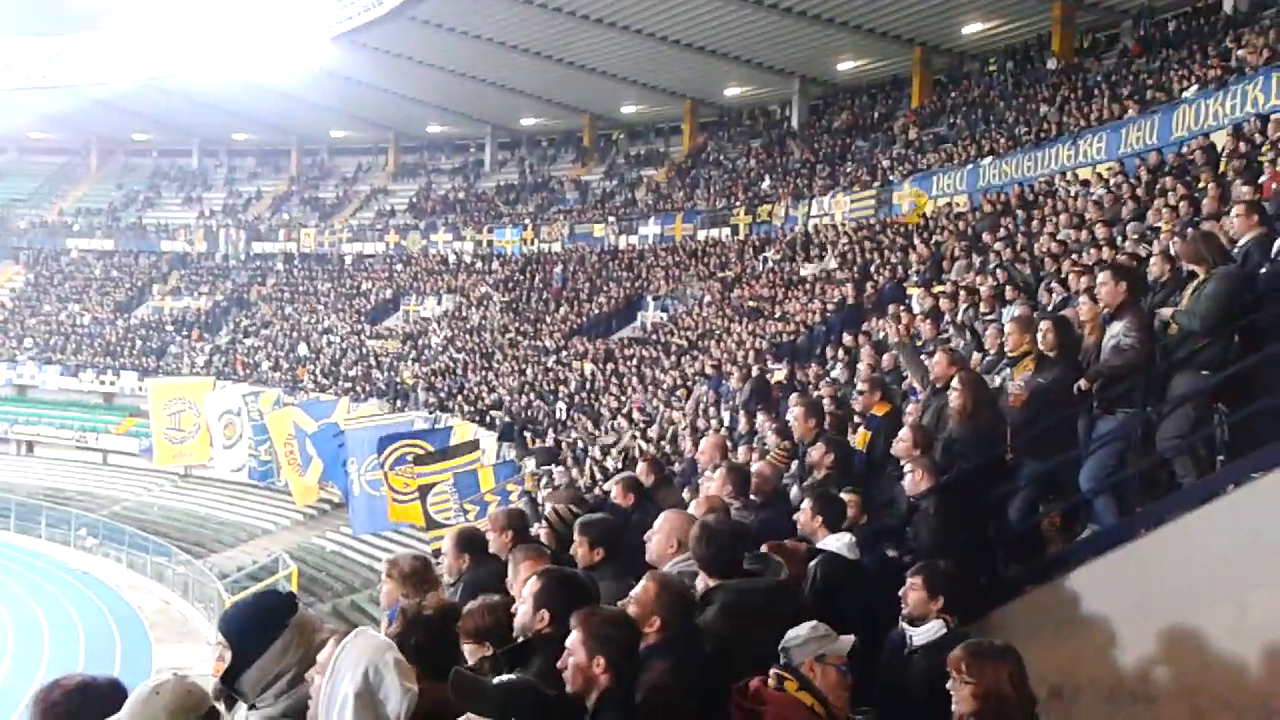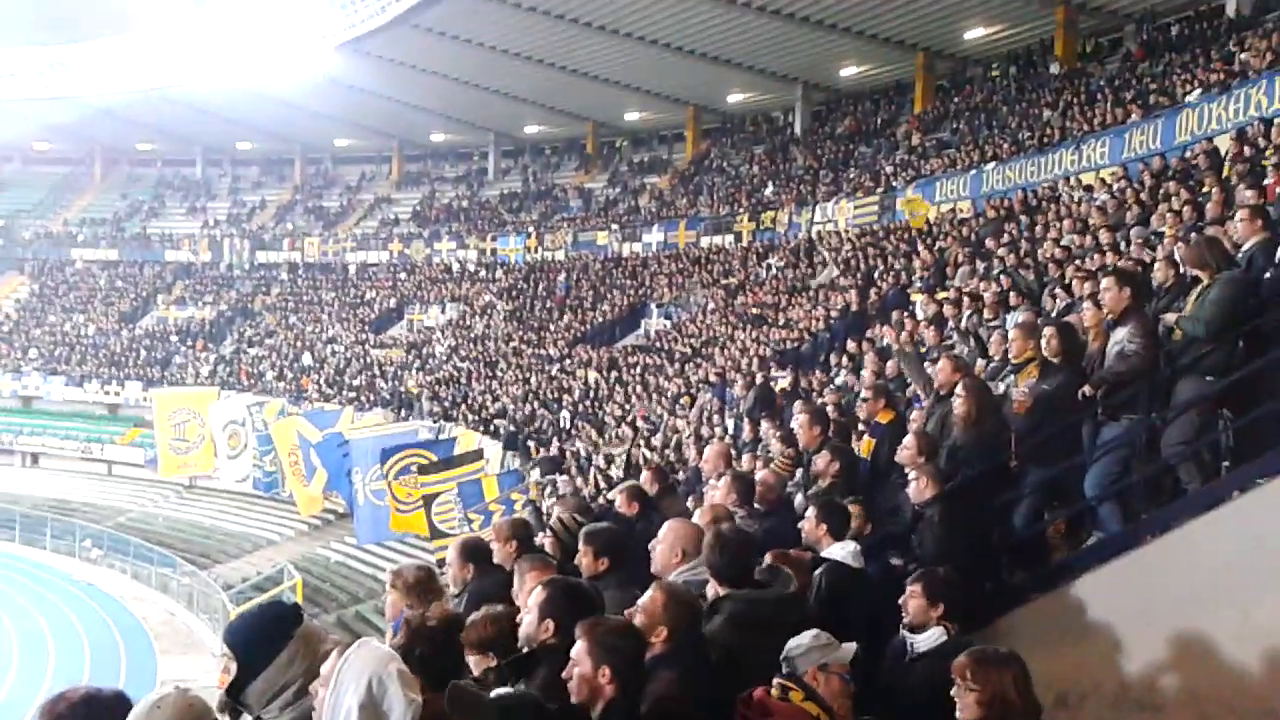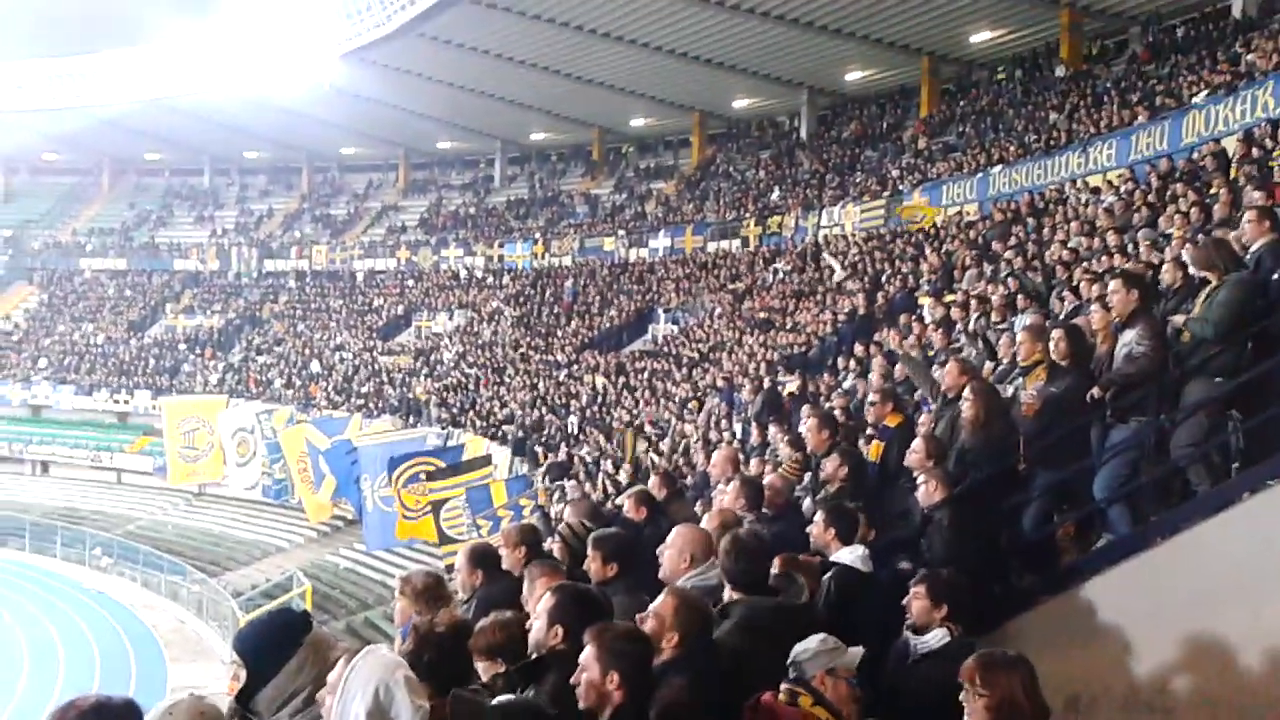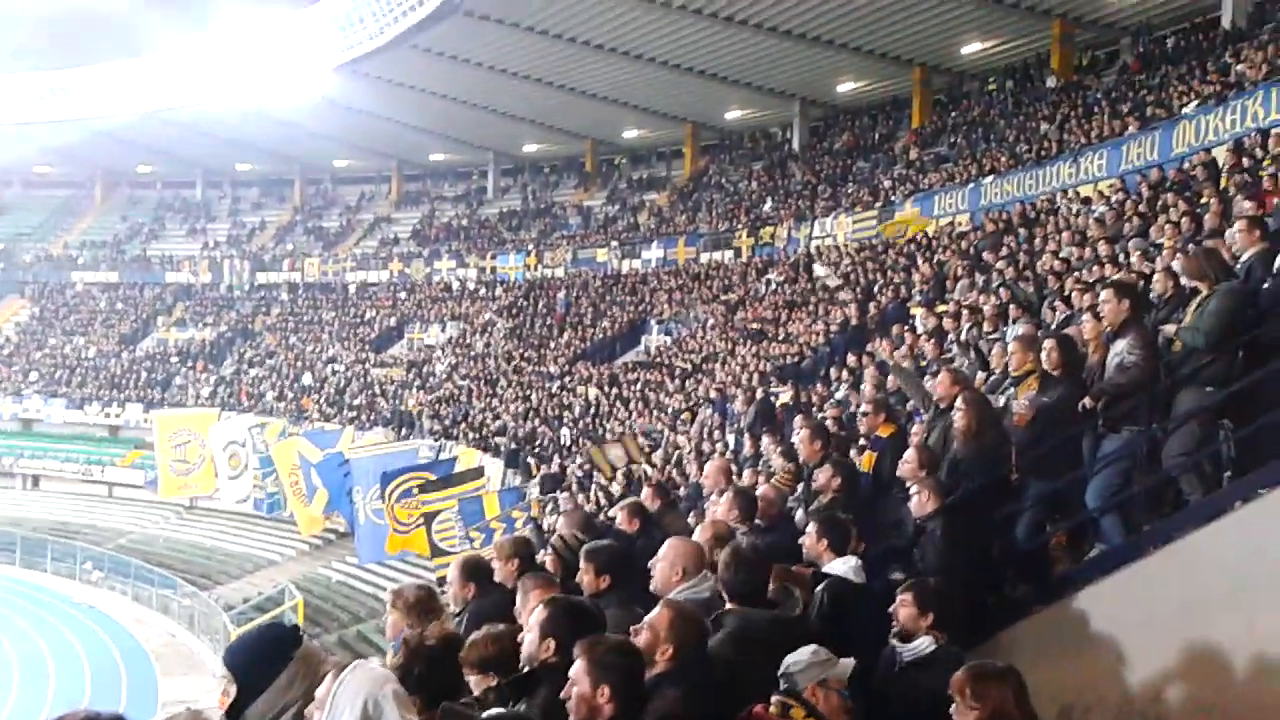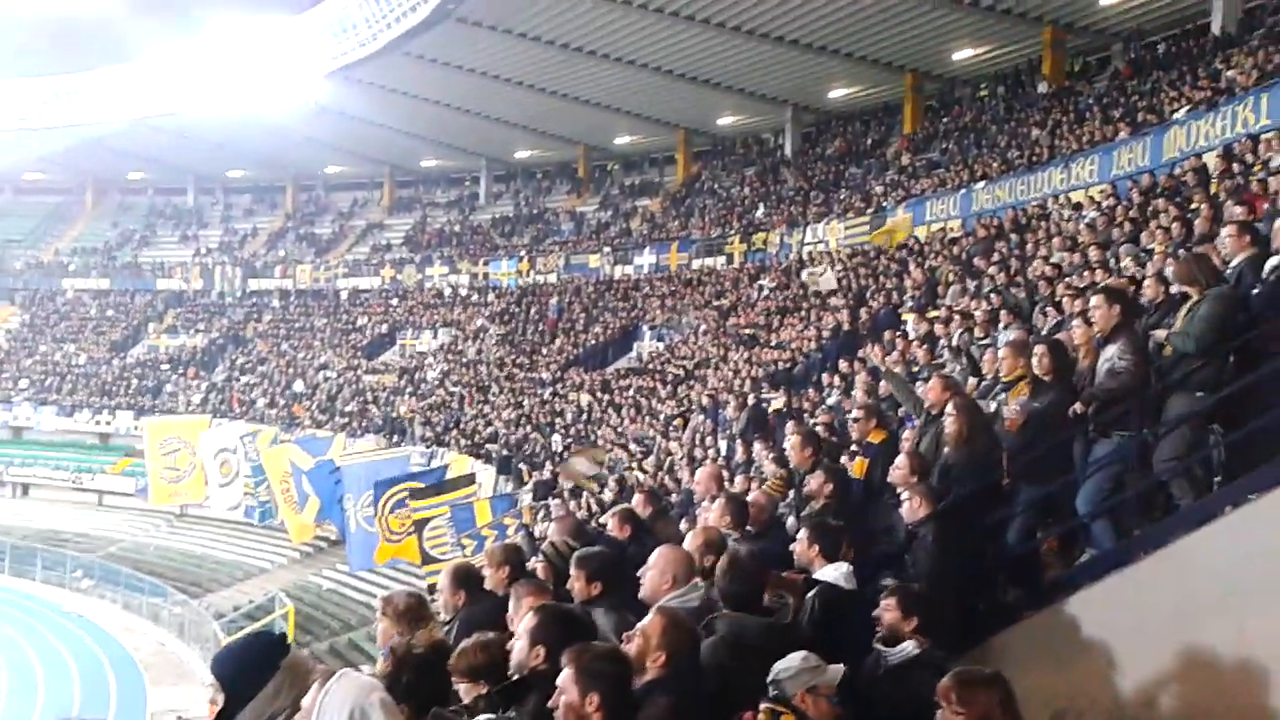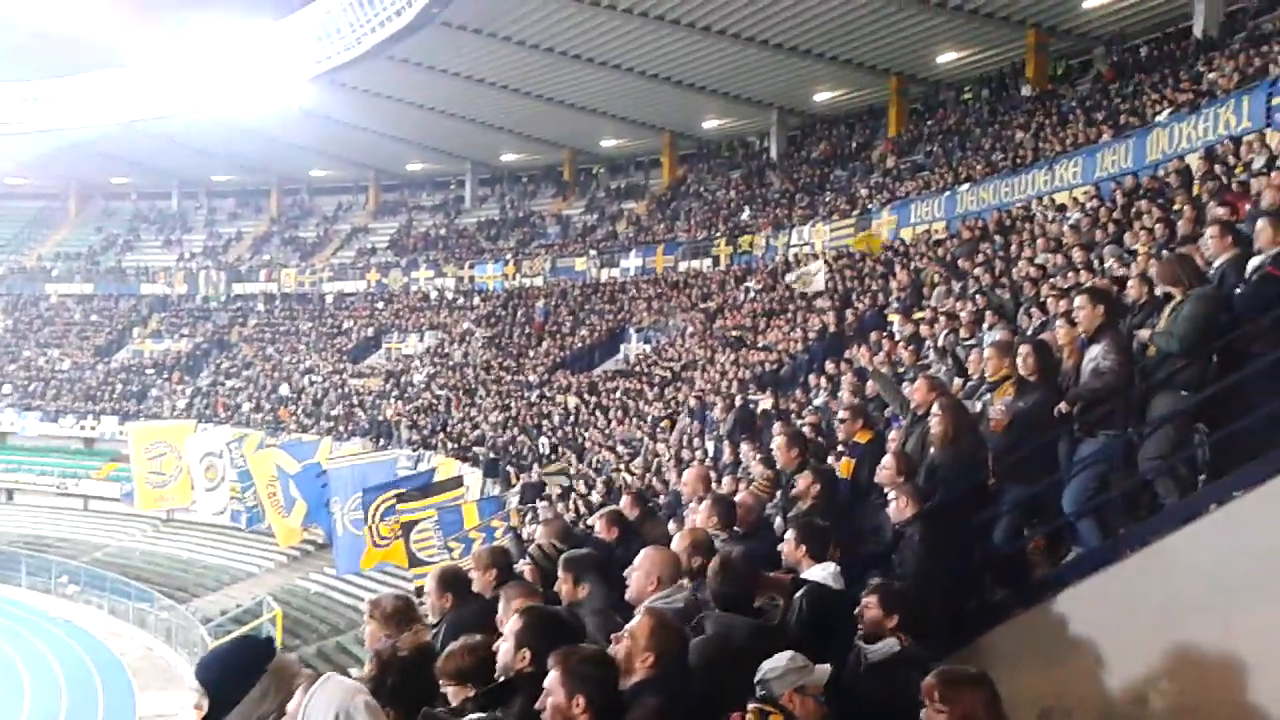
dt=0.1s
person 1, frame 1
left shoulder: (1133, 318)
right shoulder: (1114, 322)
left elbow: (1132, 357)
left wrist: (1092, 374)
left hip: (1121, 411)
right hip: (1108, 409)
left knee: (1091, 479)
right knee: (1108, 479)
person 1, frame 2
left shoulder: (1138, 324)
right shoulder: (1118, 327)
left elbow: (1136, 363)
left wrist: (1096, 381)
left hip: (1126, 417)
right hip: (1112, 416)
left knee: (1096, 486)
right knee: (1114, 486)
person 1, frame 3
left shoulder: (1146, 326)
right shoulder: (1126, 330)
left elbow: (1145, 365)
left wrist: (1105, 383)
left hip: (1135, 419)
right hip: (1121, 418)
left knee: (1105, 488)
right knee: (1122, 488)
person 1, frame 4
left shoulder: (1137, 336)
right shoulder: (1117, 339)
left elbow: (1136, 375)
left wrist: (1096, 393)
left hip: (1126, 428)
right hip: (1113, 427)
left knee: (1097, 498)
right knee: (1116, 498)
person 1, frame 5
left shoulder: (1128, 341)
right shoulder: (1107, 345)
left elbow: (1127, 380)
left wrist: (1087, 397)
left hip: (1118, 434)
right hip: (1103, 433)
left knee: (1088, 503)
right knee: (1104, 503)
person 1, frame 6
left shoulder: (1112, 341)
right shoulder: (1092, 345)
left elbow: (1111, 380)
left wrist: (1072, 397)
left hip: (1102, 433)
right hip: (1088, 432)
left knee: (1074, 502)
right knee: (1090, 502)
person 2, frame 1
left shoulder: (1225, 278)
right shoulder: (1203, 280)
left elbow: (1203, 321)
left wrist: (1174, 314)
right wrist: (1167, 315)
left hip: (1198, 368)
right hip: (1185, 364)
left knee: (1171, 438)
right knee: (1186, 436)
left ankle: (1199, 490)
right ankle: (1202, 486)
person 2, frame 2
left shoulder: (1229, 282)
right shoulder: (1205, 285)
left elbow: (1207, 326)
left wrist: (1178, 319)
right wrist: (1172, 321)
left hip: (1202, 373)
right hip: (1189, 369)
left knee: (1175, 444)
right knee: (1194, 443)
left ankle: (1204, 497)
right ankle: (1207, 492)
person 2, frame 3
left shoulder: (1237, 284)
right shoulder: (1215, 288)
left elbow: (1215, 328)
right elbow: (1202, 323)
left wrist: (1186, 322)
right wrist: (1179, 323)
left hip: (1211, 375)
right hip: (1198, 372)
left knee: (1184, 446)
right knee: (1205, 445)
person 2, frame 4
left shoulder: (1228, 293)
right shoulder: (1205, 297)
left elbow: (1207, 337)
right elbow: (1193, 334)
left wrist: (1177, 331)
right wrist: (1171, 331)
left hip: (1204, 384)
right hip: (1190, 380)
left knee: (1176, 455)
right knee: (1195, 454)
person 2, frame 5
left shoulder: (1218, 299)
right shoulder: (1196, 302)
left elbow: (1197, 343)
left wrist: (1168, 336)
right wrist: (1161, 337)
left hip: (1193, 389)
right hip: (1180, 385)
left knee: (1167, 460)
right knee: (1187, 459)
person 2, frame 6
left shoulder: (1201, 299)
right shoulder: (1179, 302)
left elbow: (1180, 342)
left wrist: (1152, 336)
right wrist: (1147, 337)
left hip: (1177, 388)
right hip: (1164, 385)
left knee: (1152, 459)
right knee: (1170, 458)
